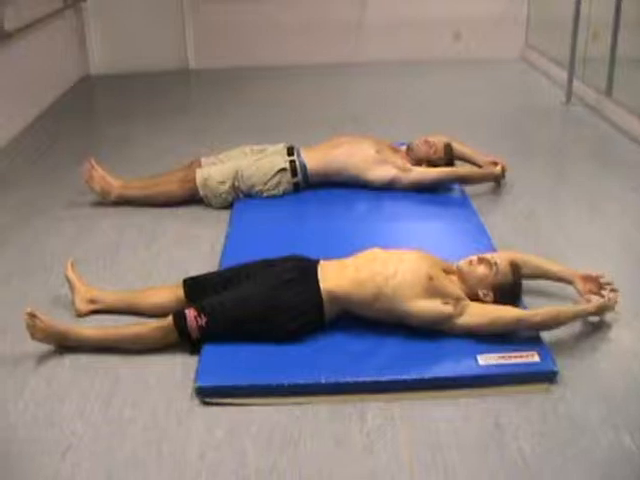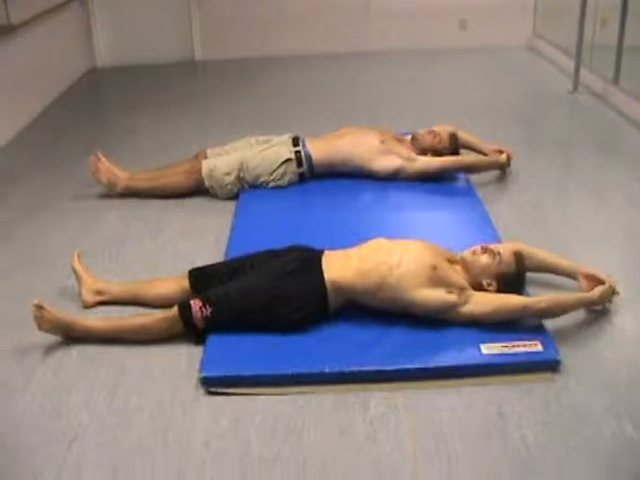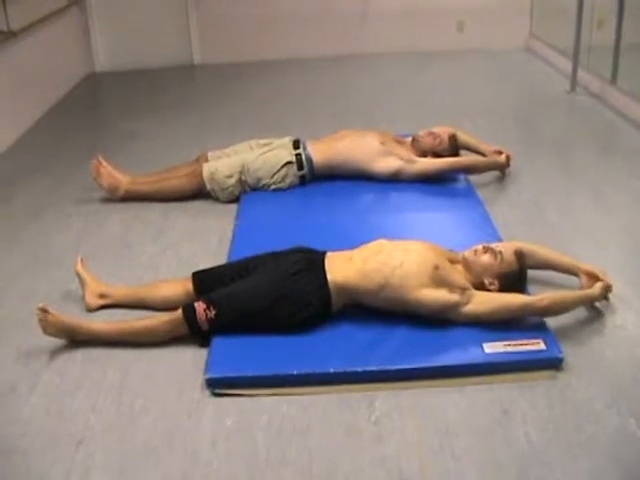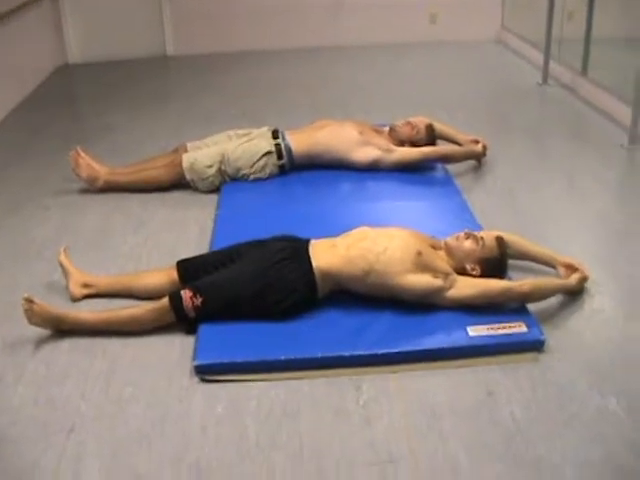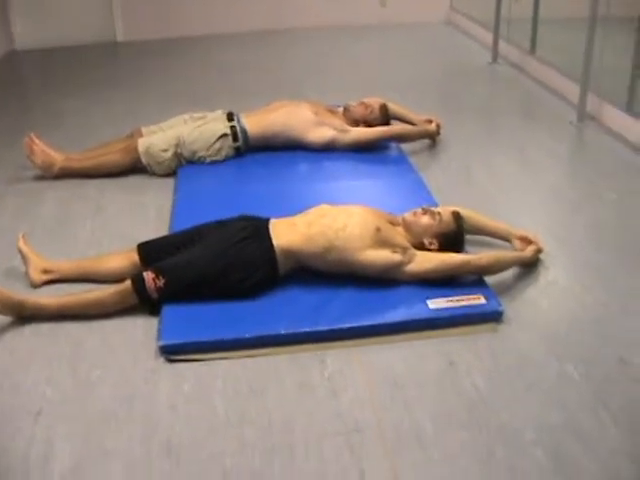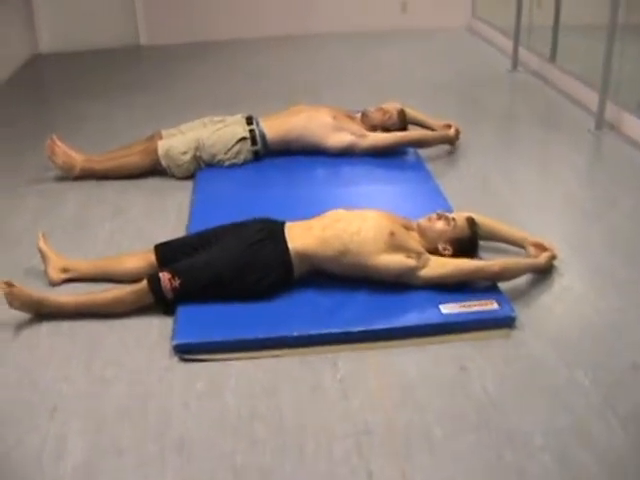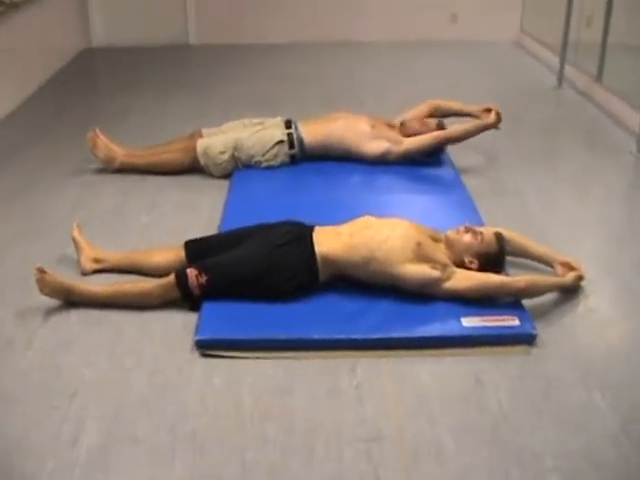
dt=0.4s
person 1, frame 1
left shoulder: (456, 309)
right shoulder: (447, 268)
left elbow: (526, 317)
right elbow: (516, 255)
left wrist: (588, 308)
right wrist: (575, 276)
left hip: (302, 305)
right hip: (306, 269)
left knee: (177, 325)
right knee: (185, 293)
left ankle: (73, 335)
right ankle: (95, 297)
person 1, frame 2
left shoulder: (459, 298)
right shoulder: (451, 260)
left elbow: (529, 306)
right elbow: (522, 247)
left wrist: (589, 298)
right wrist: (580, 272)
left hip: (308, 296)
right hip: (310, 259)
left knee: (185, 316)
right knee: (191, 283)
left ankle: (79, 326)
right ankle: (102, 289)
person 1, frame 3
left shoulder: (463, 298)
right shoulder: (451, 259)
left elbow: (531, 304)
right elbow: (522, 246)
left wrist: (588, 294)
right wrist: (581, 269)
left hip: (310, 295)
right hip: (312, 260)
left knee: (190, 317)
right knee: (194, 285)
left ankle: (85, 331)
right ankle: (106, 293)
person 1, frame 4
left shoulder: (445, 283)
right shoulder: (435, 244)
left elbow: (512, 290)
right elbow: (503, 233)
left wrist: (565, 283)
right wrist: (558, 260)
left hip: (297, 283)
right hip: (297, 248)
left knee: (177, 305)
right knee: (179, 274)
left ankle: (70, 320)
right ankle: (89, 283)
person 1, frame 5
left shoulder: (404, 258)
right shoulder: (391, 220)
left elbow: (472, 263)
right elbow: (460, 210)
left wrist: (520, 254)
right wrist: (513, 234)
left hip: (258, 261)
right hip: (258, 227)
left knee: (137, 288)
right knee: (140, 256)
right ankle: (49, 267)
person 1, frame 6
left shoulder: (417, 264)
right shoulder: (407, 226)
left elbow: (484, 269)
right elbow: (475, 215)
left wrist: (534, 263)
right wrist: (528, 241)
left hip: (273, 264)
right hip: (273, 229)
left knee: (155, 288)
right knee: (157, 257)
left ankle: (51, 304)
right ankle: (68, 267)
person 1, frame 7
left shoulder: (442, 275)
right shoulder: (435, 238)
left elbow: (508, 284)
right elbow: (506, 232)
left wrist: (561, 282)
right wrist: (557, 261)
left hip: (300, 267)
right hip: (302, 234)
left knee: (181, 282)
right knee: (187, 254)
left ankle: (79, 291)
right ankle: (99, 258)
person 2, frame 1
left shoulder: (401, 173)
right shoulder: (395, 149)
left elbow: (446, 173)
right elbow: (445, 138)
left wrist: (490, 174)
right wrist: (485, 160)
left hip: (288, 173)
right hip: (285, 152)
left knee: (195, 183)
right knee: (198, 166)
left ankle: (117, 192)
right ankle: (120, 185)
person 2, frame 2
left shoulder: (405, 163)
right shoulder: (401, 139)
left elbow: (450, 161)
right elbow: (452, 127)
left wrist: (494, 162)
right wrist: (489, 148)
left hip: (293, 164)
right hip: (291, 143)
left knee: (201, 176)
right knee: (203, 157)
left ankle: (123, 184)
right ankle: (128, 177)
person 2, frame 3
left shoulder: (406, 163)
right shoulder: (400, 141)
left elbow: (451, 164)
right elbow: (451, 129)
left wrist: (495, 162)
right wrist: (490, 150)
left hip: (293, 166)
right hip: (290, 145)
left knee: (204, 178)
right knee: (204, 161)
left ankle: (125, 188)
right ankle: (130, 181)
person 2, frame 4
left shoulder: (384, 153)
right shoulder: (379, 130)
left elbow: (430, 153)
right elbow: (428, 119)
left wrist: (471, 153)
right wrist: (466, 139)
left hip: (272, 156)
right hip: (270, 135)
left knee: (183, 169)
right knee: (183, 151)
left ankle: (104, 180)
right ankle: (109, 171)
person 2, frame 5
left shoulder: (340, 134)
right shoulder: (334, 110)
left elbow: (384, 132)
right elbow: (383, 99)
left wrist: (426, 131)
right wrist: (420, 120)
left hip: (228, 138)
right hip: (226, 118)
left knee: (139, 153)
right knee: (139, 135)
left ankle: (61, 166)
right ankle: (64, 157)
person 2, frame 6
left shoulder: (358, 139)
right shoulder: (352, 117)
left elbow: (402, 138)
right elbow: (402, 107)
left wrist: (443, 137)
right wrist: (438, 124)
left hip: (248, 142)
right hip: (245, 122)
left knee: (159, 155)
right knee: (159, 138)
left ankle: (82, 167)
right ankle: (85, 159)
person 2, frame 7
left shoulder: (393, 148)
right shoulder: (391, 124)
left elbow: (441, 137)
right elbow: (434, 104)
left wrist: (484, 124)
right wrist: (478, 110)
left hip: (285, 145)
right hip: (284, 126)
left knee: (200, 154)
right knee: (199, 137)
left ankle: (121, 160)
right ankle: (125, 153)
